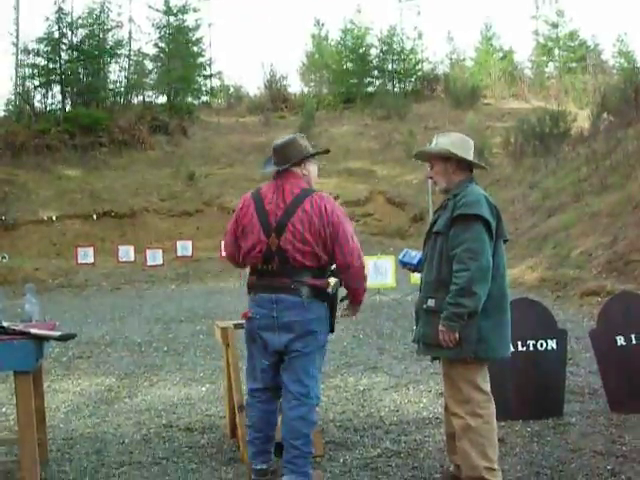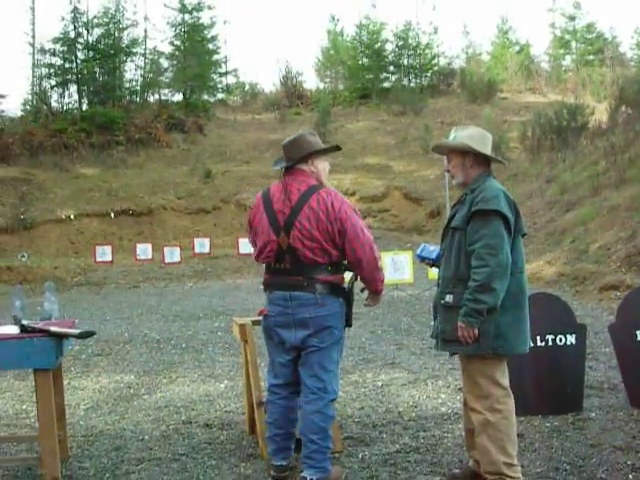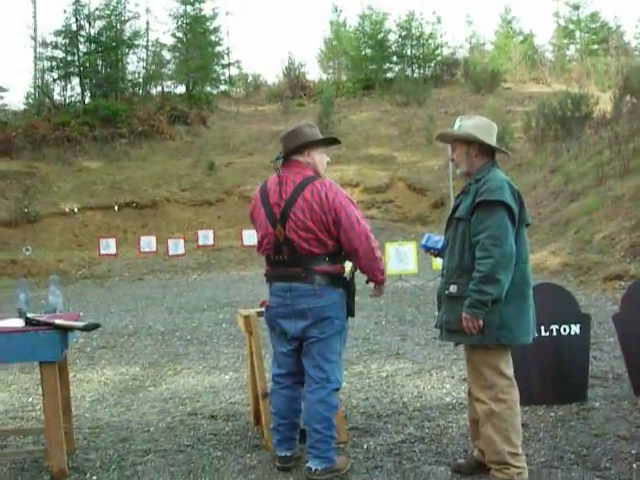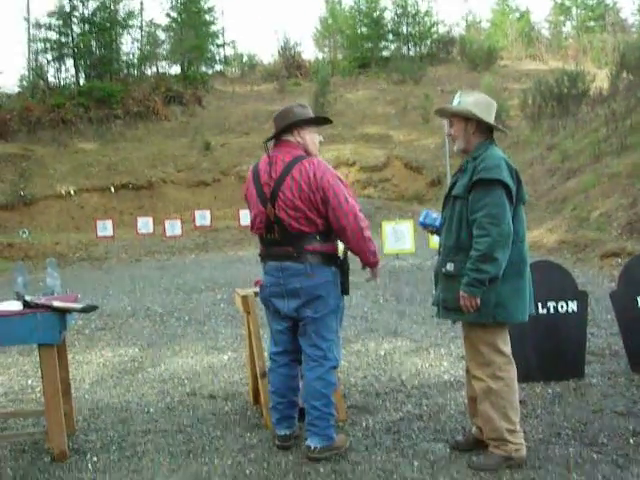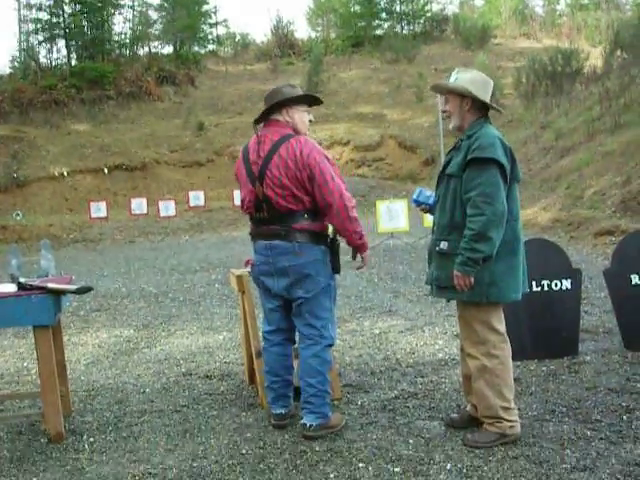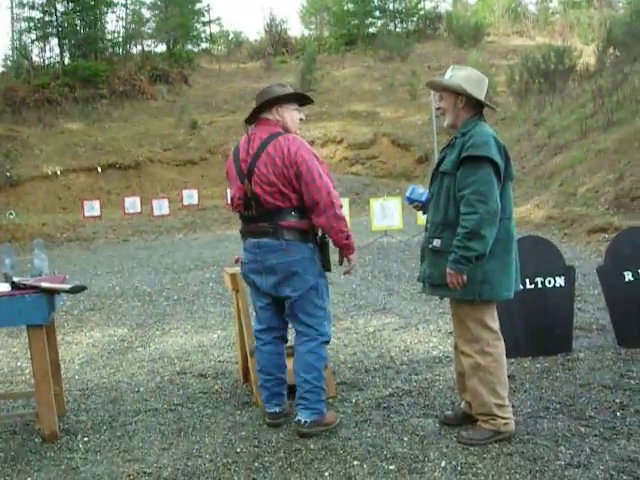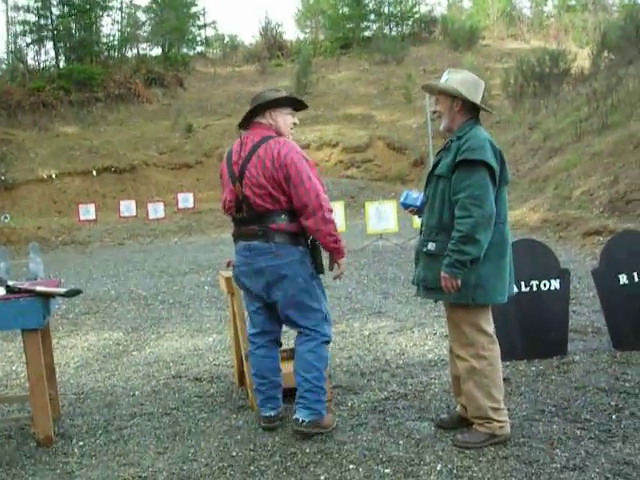
dt=0.1s
person 1, frame 1
left shoulder: (470, 203)
right shoulder: (459, 201)
left elbow: (473, 268)
left wrist: (453, 318)
right wrist: (424, 264)
left hip: (464, 327)
right hip: (456, 324)
left knee: (470, 403)
right knee: (457, 401)
person 1, frame 2
left shoulder: (489, 198)
right shoulder: (477, 197)
left elbow: (492, 264)
left wrist: (471, 314)
right wrist: (442, 259)
left hip: (482, 323)
right hip: (474, 320)
left knee: (489, 399)
right knee: (475, 397)
person 1, frame 3
left shoulder: (492, 189)
right shoulder: (481, 186)
left elbow: (496, 256)
left wrist: (476, 306)
right wrist: (447, 250)
left hip: (487, 313)
right hip: (479, 309)
left knee: (494, 388)
right knee: (481, 386)
person 1, frame 4
left shoulder: (490, 165)
right shoulder: (478, 163)
left elbow: (493, 234)
left wrist: (473, 284)
right wrist: (443, 227)
left hip: (484, 290)
right hip: (474, 286)
left knee: (491, 366)
right knee: (478, 364)
left ankle: (506, 444)
right ankle: (484, 431)
person 1, frame 5
left shoulder: (484, 145)
right shoulder: (472, 142)
left elbow: (487, 212)
left wrist: (467, 263)
right wrist: (438, 206)
left hip: (478, 269)
right hip: (468, 265)
left knee: (486, 344)
right knee: (473, 342)
left ankle: (502, 421)
right ankle: (480, 407)
person 1, frame 6
left shoulder: (478, 143)
right shoulder: (466, 140)
left elbow: (480, 211)
left wrist: (460, 261)
right wrist: (430, 203)
left hip: (471, 266)
right hip: (462, 262)
left knee: (479, 342)
right knee: (467, 339)
left ankle: (496, 419)
right ankle: (473, 405)
person 1, frame 7
left shoulder: (474, 146)
right shoulder: (462, 143)
left elbow: (476, 215)
left wrist: (455, 265)
right wrist: (427, 208)
left hip: (466, 270)
right hip: (456, 266)
left knee: (475, 345)
right knee: (462, 343)
left ankle: (491, 421)
right ankle: (470, 408)
person 2, frame 1
left shoulder: (249, 203)
right shoulder: (322, 205)
left elbow: (233, 252)
right elbow: (351, 260)
right wrist: (356, 297)
left hip: (261, 307)
right hip: (304, 309)
left knee: (261, 389)
right knee: (300, 394)
person 2, frame 2
left shoulder: (262, 201)
right shoulder: (330, 200)
right elbow: (365, 254)
right wrist: (375, 288)
left hip: (278, 304)
right hip: (320, 306)
left knee: (281, 387)
right knee: (318, 390)
person 2, frame 3
left shoulder: (262, 193)
right shoulder: (326, 192)
right elbow: (362, 243)
right wrist: (378, 277)
left hip: (279, 295)
right hip: (321, 296)
left knee: (285, 376)
right knee: (322, 380)
left ankle: (285, 450)
person 2, frame 4
left shoulder: (255, 174)
right shoulder: (315, 170)
right elbow: (352, 223)
right wrist: (370, 259)
left hip: (273, 274)
right hip: (314, 275)
left knee: (282, 355)
right knee: (320, 359)
left ankle: (283, 429)
right ankle: (320, 439)
person 2, frame 5
left shoulder: (246, 154)
right shoulder: (303, 148)
right elbow: (338, 204)
right wrist: (359, 243)
left hip: (264, 254)
right hip: (304, 253)
left knee: (276, 333)
right knee: (316, 336)
left ankle: (279, 408)
right ankle: (315, 416)
person 2, frame 6
left shoulder: (237, 153)
right shoulder: (291, 146)
right elbow: (325, 202)
right wrist: (345, 245)
left hip: (253, 252)
right hip: (293, 251)
left knee: (267, 332)
right knee: (311, 333)
left ankle: (273, 406)
right ankle: (310, 413)
person 2, frame 7
left shoulder: (232, 156)
right shoulder: (283, 150)
right elbow: (315, 205)
right wrist: (335, 250)
left hip: (246, 256)
right hip: (284, 255)
left knee: (262, 336)
right knee: (314, 330)
left ankle: (269, 410)
right ankle: (309, 412)
